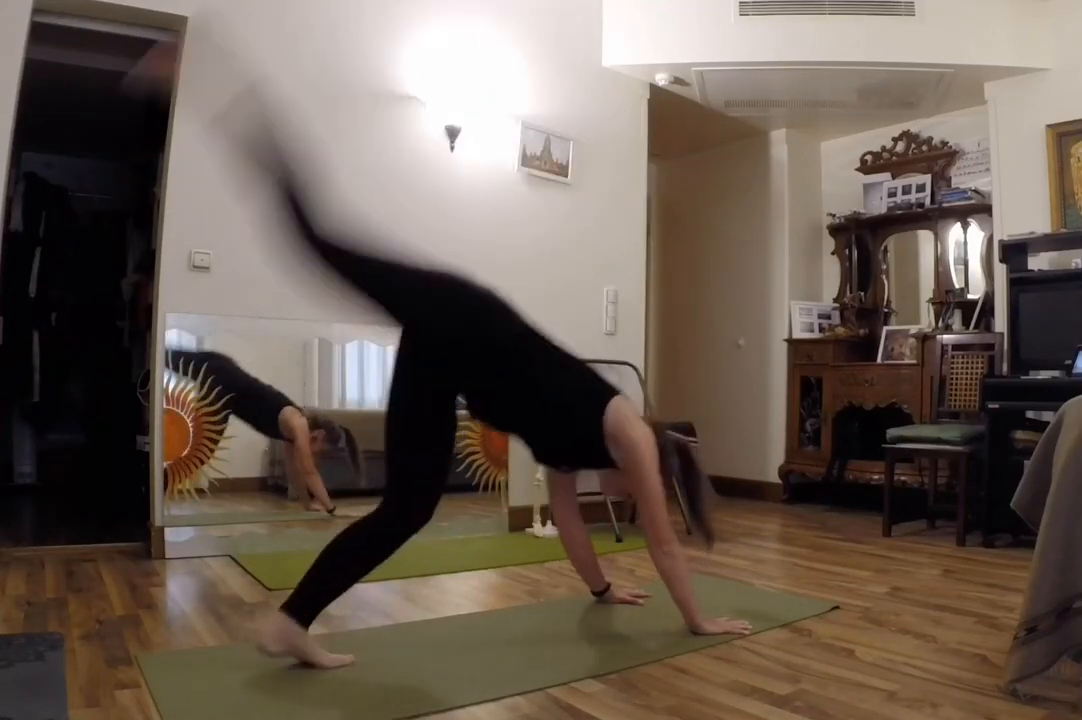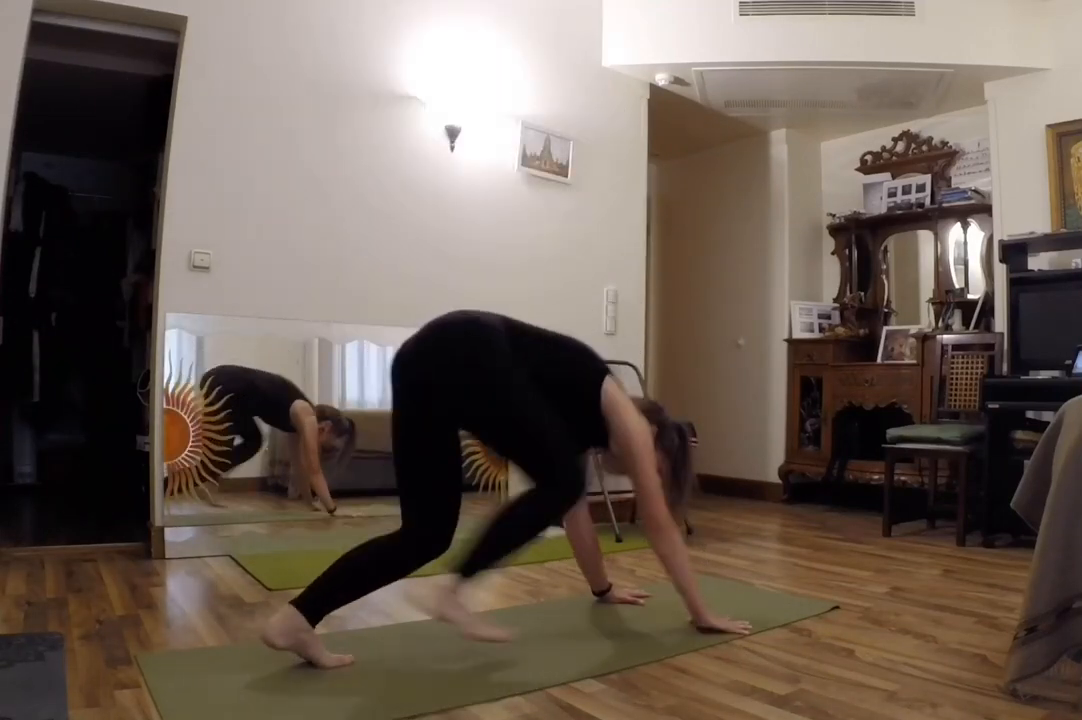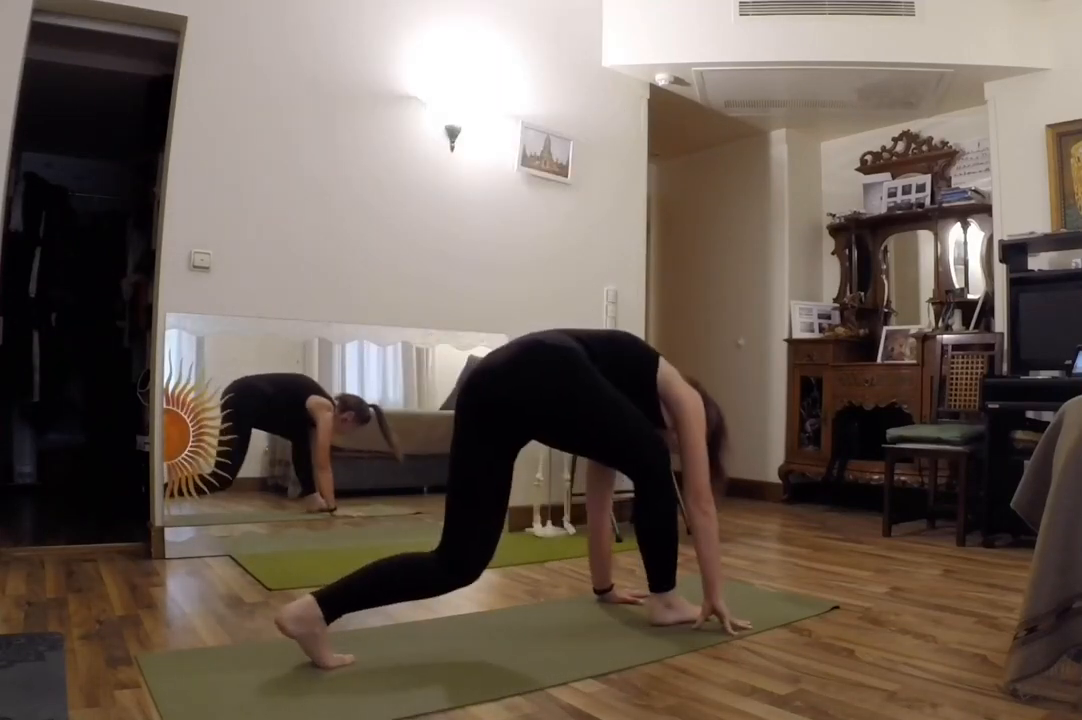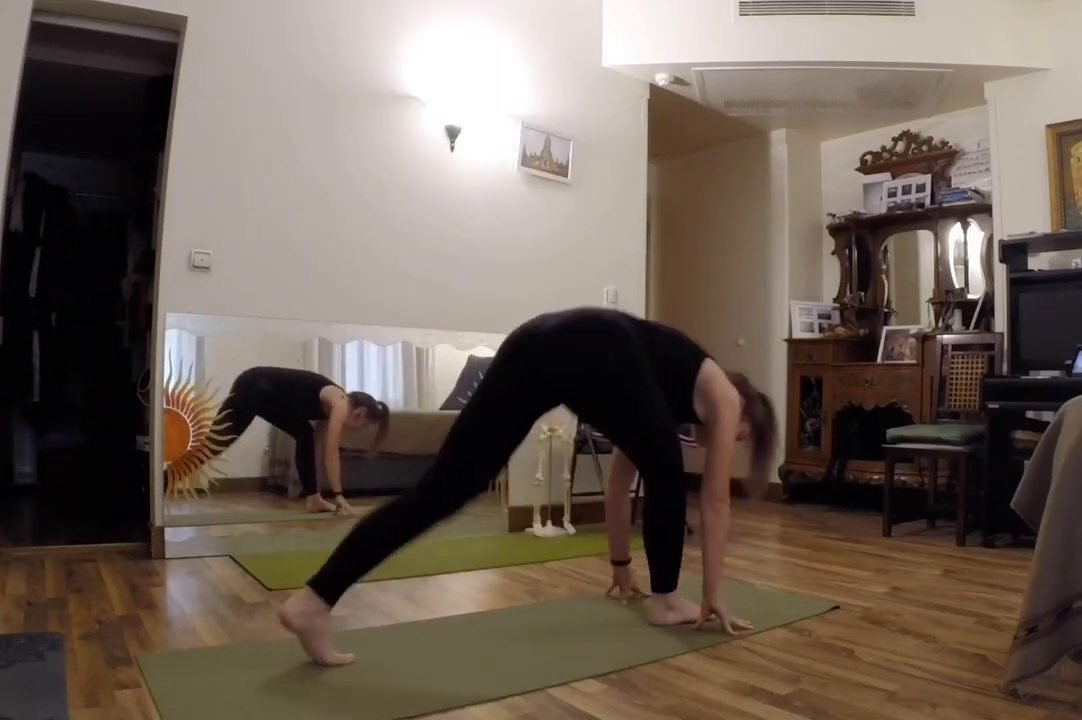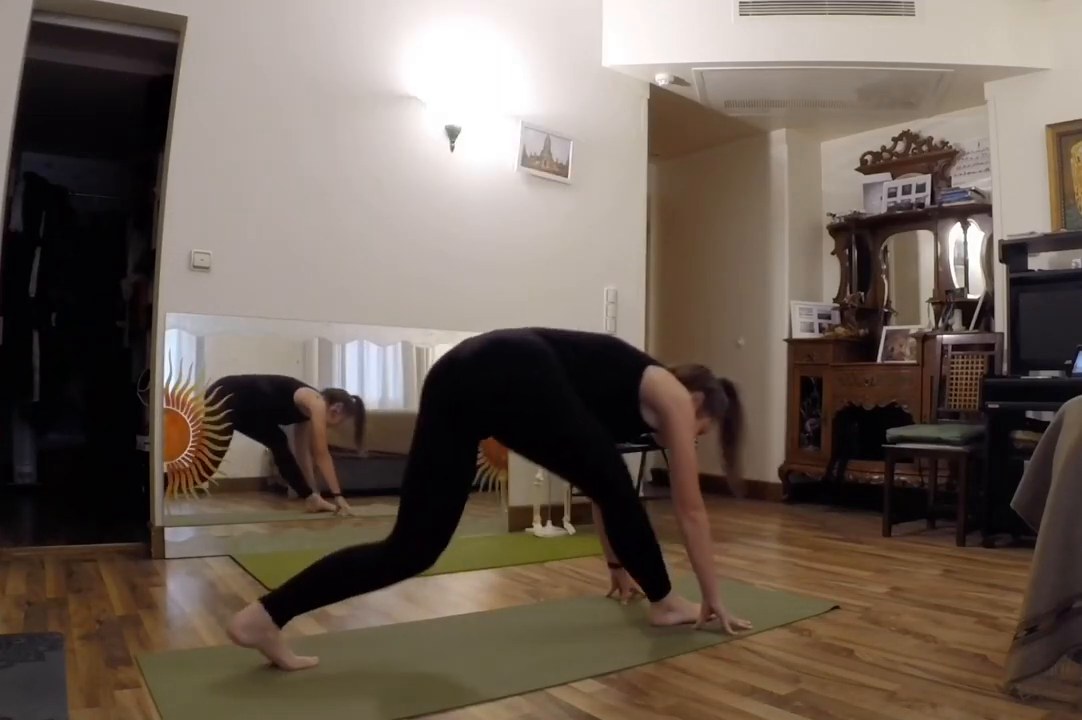
dt=0.7s
person 1, frame 1
right shoulder: (628, 431)
left elbow: (566, 518)
right elbow: (662, 542)
left wrist: (603, 588)
right wrist: (698, 621)
left hip: (446, 335)
right hip: (455, 318)
left knee: (408, 506)
right knee: (333, 246)
left ankle: (290, 622)
person 1, frame 2
left shoulder: (585, 421)
right shoulder: (624, 416)
left elbow: (575, 513)
right elbow: (660, 525)
left wrist: (603, 588)
right wrist: (702, 613)
left hip: (422, 356)
right hip: (466, 354)
left knee: (428, 533)
right knee: (562, 481)
left ankle: (298, 618)
right ankle: (455, 590)
person 1, frame 3
left shoulder: (621, 421)
right shoulder: (684, 399)
left elbow: (599, 501)
right elbow: (700, 501)
left wrist: (604, 585)
right wrist: (714, 597)
left hip: (488, 382)
right hip: (549, 378)
left knee: (458, 562)
right knee: (652, 471)
left ankle: (314, 610)
right ankle: (664, 600)
person 1, frame 4
left shoulder: (681, 388)
right shoulder: (722, 394)
left elbow: (619, 484)
right elbow: (715, 502)
left wrist: (620, 566)
right wrist: (713, 597)
left hip: (536, 339)
right hip: (593, 351)
left knee: (443, 487)
right knee: (665, 473)
left ankle: (313, 600)
right ankle: (666, 602)
person 1, frame 5
left shoulder: (635, 388)
right shoulder: (673, 397)
left elbow: (597, 473)
right elbow: (690, 508)
left wrist: (619, 565)
right wrist: (713, 598)
left hip: (458, 372)
right hip: (515, 377)
left knee: (412, 549)
right knee: (614, 490)
left ankle: (264, 616)
right ankle: (665, 603)
person 2, frame 1
left shoulder: (294, 428)
right shoulder: (298, 424)
left elbow: (296, 470)
right elbow: (309, 472)
left wrist: (308, 502)
right wrist: (330, 508)
person 2, frame 2
left shoulder: (300, 417)
right shoulder: (307, 418)
left elbow: (301, 465)
right elbow: (314, 471)
right wrist: (332, 509)
left hip: (228, 386)
right hip: (222, 386)
left knee: (254, 441)
right knee: (220, 459)
person 2, frame 3
left shoulder: (321, 407)
right shoulder: (326, 412)
left elbow: (315, 459)
right elbow: (322, 465)
left wrist: (316, 497)
right wrist: (332, 507)
left hip: (252, 402)
right hip: (240, 400)
left knee: (301, 436)
right knee: (224, 477)
left ankle: (311, 499)
person 2, frame 4
left shoulder: (330, 407)
right shoulder: (340, 402)
left elbow: (322, 447)
right elbow: (331, 451)
left wrist: (314, 495)
right wrist: (338, 495)
left hip: (265, 395)
right hip: (251, 387)
left knee: (304, 434)
right knee: (216, 446)
left ankle: (312, 499)
person 2, frame 5
left shoulder: (307, 409)
right shoulder: (316, 403)
left elbow: (304, 452)
right elbow: (321, 454)
left wrist: (313, 495)
right wrist: (338, 496)
right hip: (226, 394)
left knee: (278, 443)
left ankle: (311, 499)
